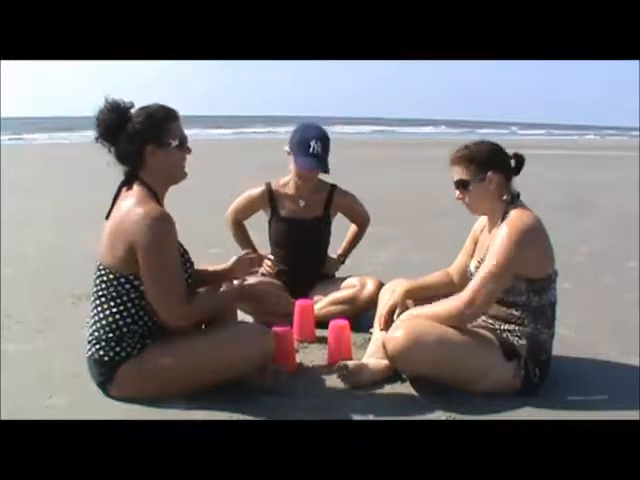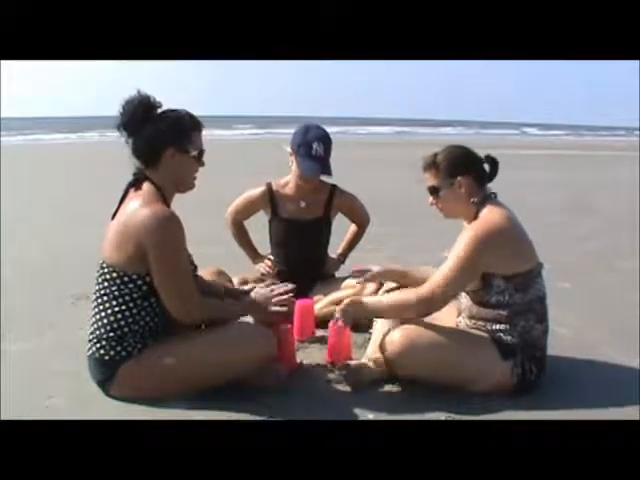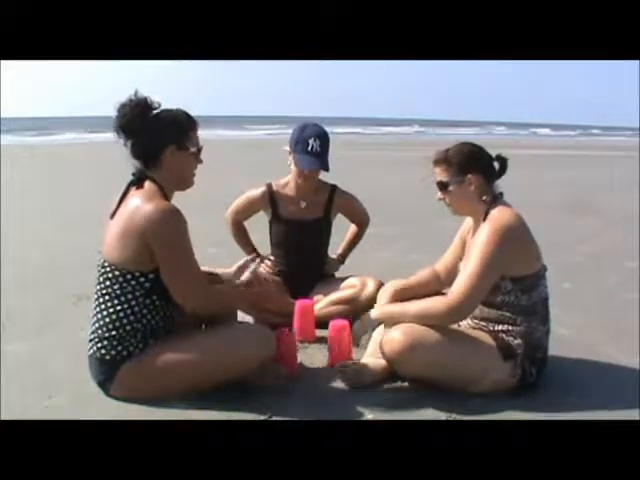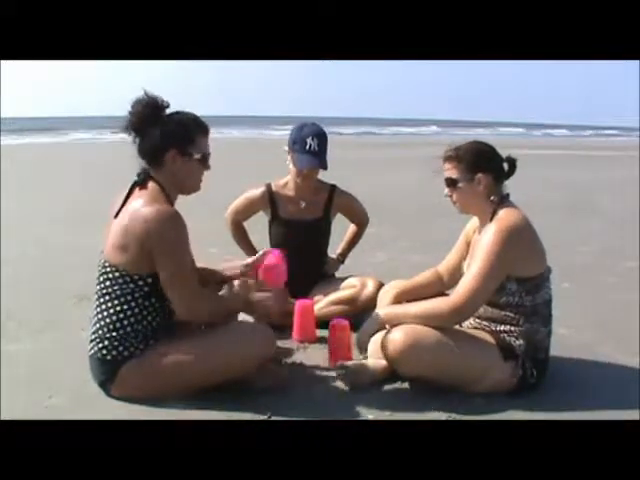
dt=1s
person 1, frame 1
left shoulder: (134, 199)
right shoulder: (151, 218)
right elbow: (175, 315)
left wrist: (226, 273)
right wrist: (234, 292)
left hip: (123, 347)
right hip: (125, 366)
left knee: (217, 281)
right knee: (259, 341)
person 1, frame 2
left shoulder: (140, 199)
right shoulder: (158, 219)
left elbow: (182, 284)
right elbow: (188, 310)
left wrist: (239, 295)
right wrist: (249, 307)
left hip: (123, 349)
right hip: (127, 366)
left knee: (217, 278)
right knee: (262, 341)
left ankle: (224, 361)
person 1, frame 3
left shoulder: (137, 198)
right shoulder: (161, 214)
right elbow: (196, 300)
left wrist: (225, 278)
right wrist: (245, 296)
left hip: (120, 351)
right hip: (128, 367)
left knee: (219, 287)
right knee: (260, 342)
person 1, frame 4
left shoulder: (140, 198)
right shoulder: (161, 217)
left elbow: (182, 281)
right elbow: (191, 308)
left wrist: (239, 270)
right wrist: (246, 302)
left hip: (124, 349)
right hip: (128, 367)
left knee: (222, 285)
right knee: (261, 341)
person 2, frame 1
left shoulder: (516, 229)
right shoulder: (488, 221)
left elbow: (467, 307)
right elbow: (454, 277)
left wrist: (411, 314)
right wrist: (405, 290)
left hip: (517, 358)
right hip: (487, 328)
left knee: (402, 338)
right knee: (395, 289)
left ankle: (384, 363)
right ankle: (375, 363)
person 2, frame 2
left shoulder: (485, 230)
right shoulder: (484, 217)
left elbow: (428, 300)
right elbow: (446, 282)
left wrist: (362, 306)
right wrist: (393, 274)
left hip: (513, 357)
left knee: (400, 343)
right knee: (397, 295)
left ankle: (381, 364)
right ankle: (375, 363)
person 2, frame 3
left shoulder: (498, 227)
right shoulder: (477, 220)
left elbow: (454, 309)
right elbow: (440, 274)
left wrist: (381, 314)
right wrist: (393, 293)
left hip: (512, 356)
right hip: (481, 326)
left knee: (399, 341)
right knee: (393, 295)
left ankle: (381, 363)
right ankle: (375, 362)
person 2, frame 4
left shoulder: (504, 228)
right shoulder: (481, 222)
left elbow: (457, 309)
right elbow: (443, 275)
left wrist: (384, 314)
right wrist: (395, 295)
left hip: (513, 358)
right hip: (484, 329)
left knee: (401, 341)
right knee: (392, 290)
left ankle: (382, 362)
right ankle: (376, 362)
person 3, frame 1
left shoulder: (335, 197)
right shoulder: (267, 195)
left elbow: (363, 221)
right elbow: (233, 217)
left wrist: (340, 258)
left hip: (319, 285)
right hip: (278, 285)
left knee: (373, 289)
left ankle: (288, 318)
right ankle: (331, 312)
person 3, frame 2
left shoulder: (336, 198)
right shoulder: (267, 195)
left elbow: (362, 220)
right elbow: (233, 217)
left wrist: (340, 258)
right wrist: (256, 257)
left hip: (319, 284)
person 3, frame 3
left shoulder: (336, 198)
right shoulder: (267, 195)
left elbow: (362, 221)
right elbow: (233, 218)
left wrist: (340, 258)
right wrist: (256, 258)
left hip: (320, 285)
right hip: (279, 285)
left knee: (373, 289)
left ankle: (283, 317)
right ankle: (330, 312)
person 3, frame 4
left shoulder: (335, 198)
right shoulder: (267, 195)
left elbow: (361, 221)
right elbow: (232, 218)
left wrist: (340, 257)
left hip: (319, 285)
left knee: (372, 289)
left ankle: (291, 317)
right ankle: (331, 312)
